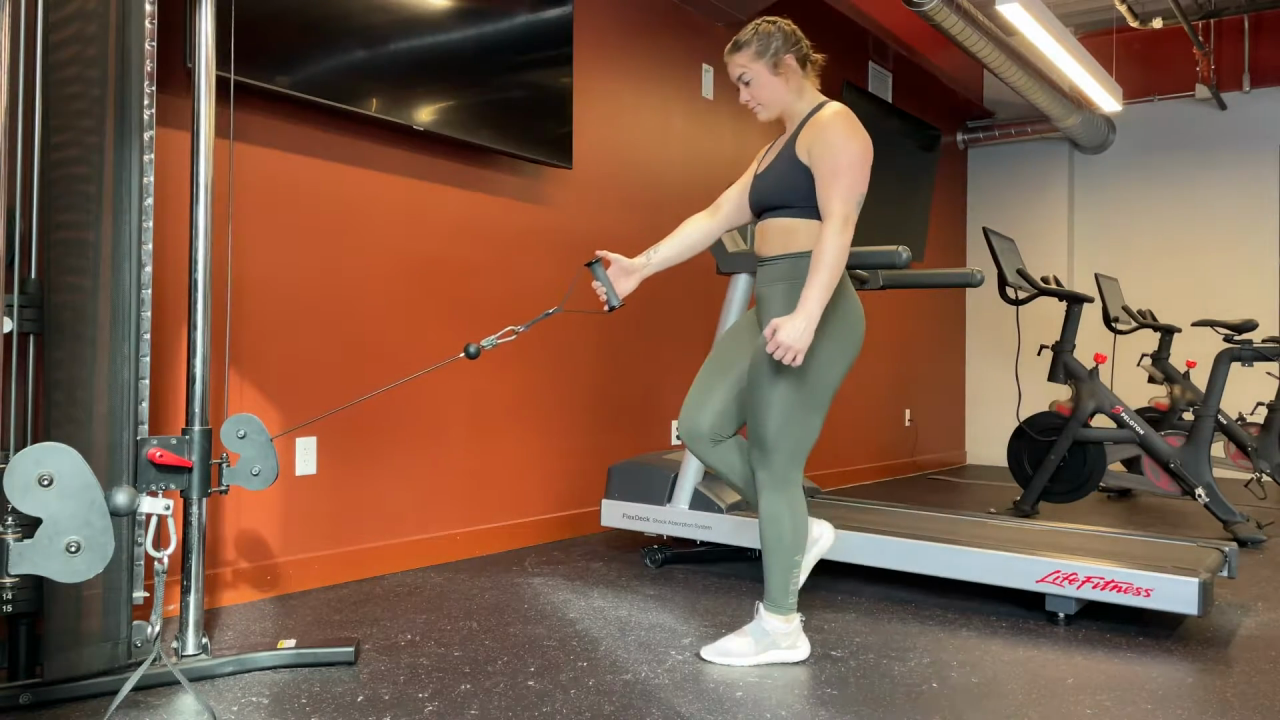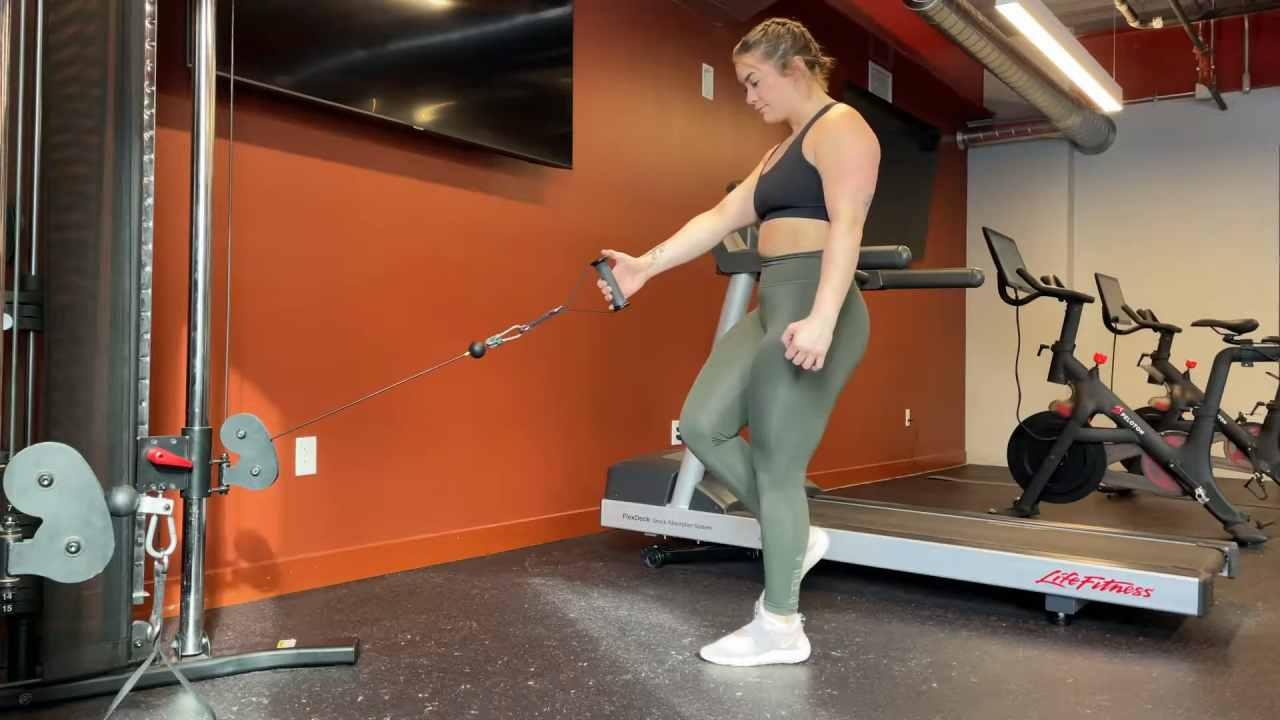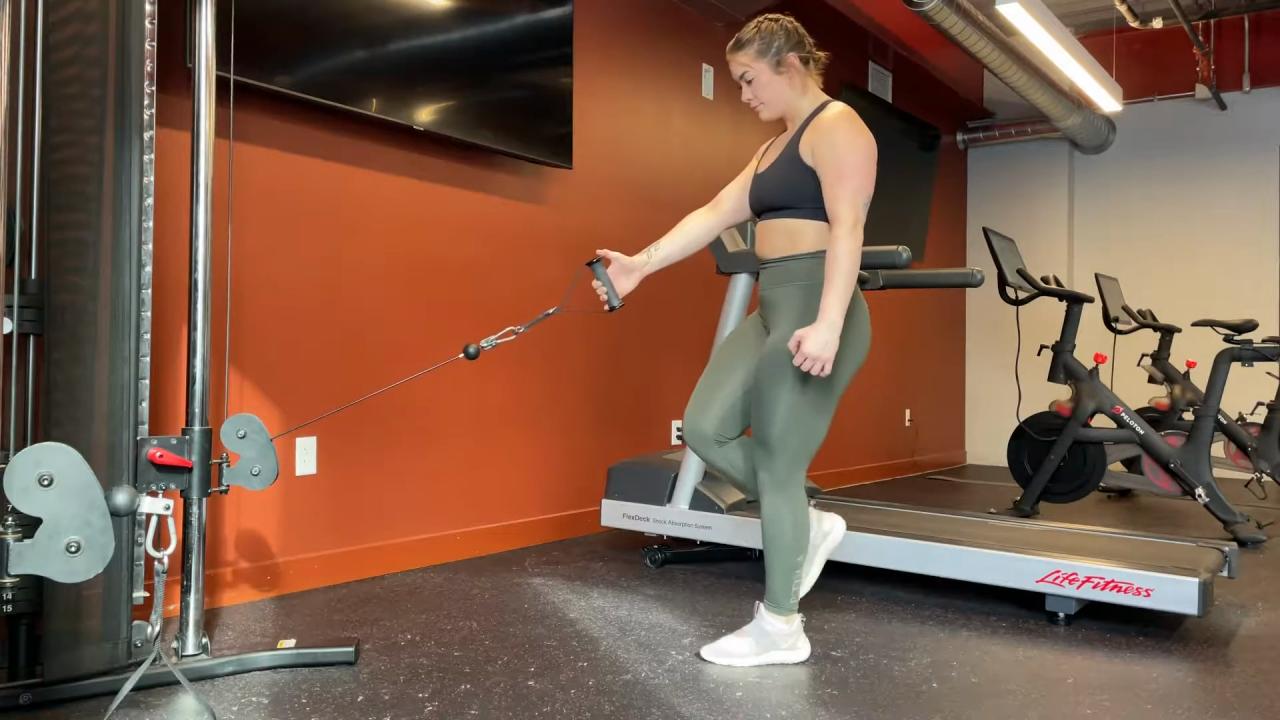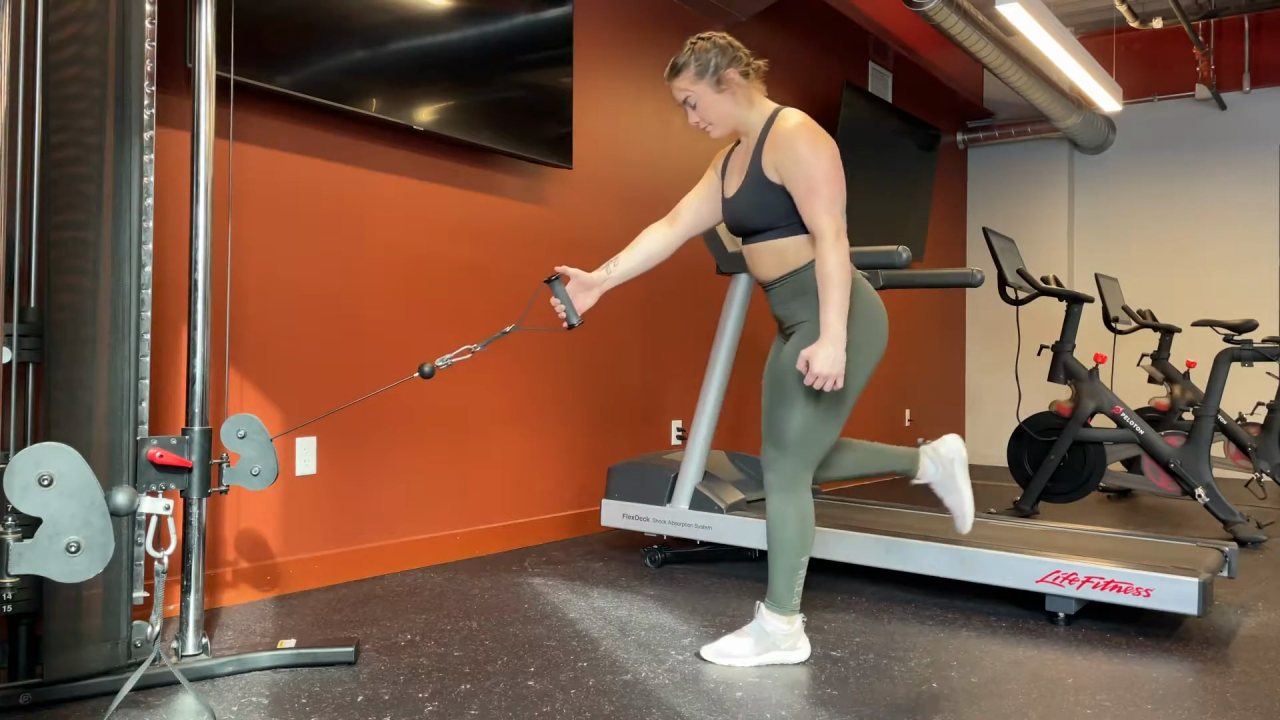
dt=0.4s
person 1, frame 1
left shoulder: (834, 126)
right shoulder: (780, 146)
left elbow: (838, 225)
right elbow: (716, 217)
left wrist: (806, 316)
right wrist: (640, 267)
left hip: (814, 313)
right hip: (771, 309)
left knee: (773, 465)
right knee: (701, 427)
left ankle: (780, 627)
right ankle: (797, 533)
person 1, frame 2
left shoulder: (841, 127)
right shoulder: (785, 149)
left elbow: (847, 227)
right elbow: (721, 217)
left wrist: (821, 319)
right wrist: (646, 266)
left hip: (813, 313)
right hip: (772, 310)
left knee: (774, 466)
right knee: (702, 426)
left ankle: (780, 628)
right ankle: (793, 537)
person 1, frame 3
left shoulder: (837, 126)
right shoulder: (776, 147)
left elbow: (847, 229)
right elbow: (714, 214)
left wrist: (828, 324)
right wrist: (639, 265)
left hip: (814, 315)
right hip: (773, 312)
left knee: (776, 465)
right knee: (706, 429)
left ankle: (780, 629)
right ankle: (806, 526)
person 1, frame 4
left shoulder: (794, 137)
right shoulder: (730, 159)
left elbow: (831, 239)
right elbow: (670, 229)
left wrist: (832, 340)
right wrist: (597, 282)
left hip: (834, 322)
right hip: (795, 324)
left knee: (784, 466)
right knee: (791, 461)
left ankle: (781, 628)
right ankle: (926, 461)
